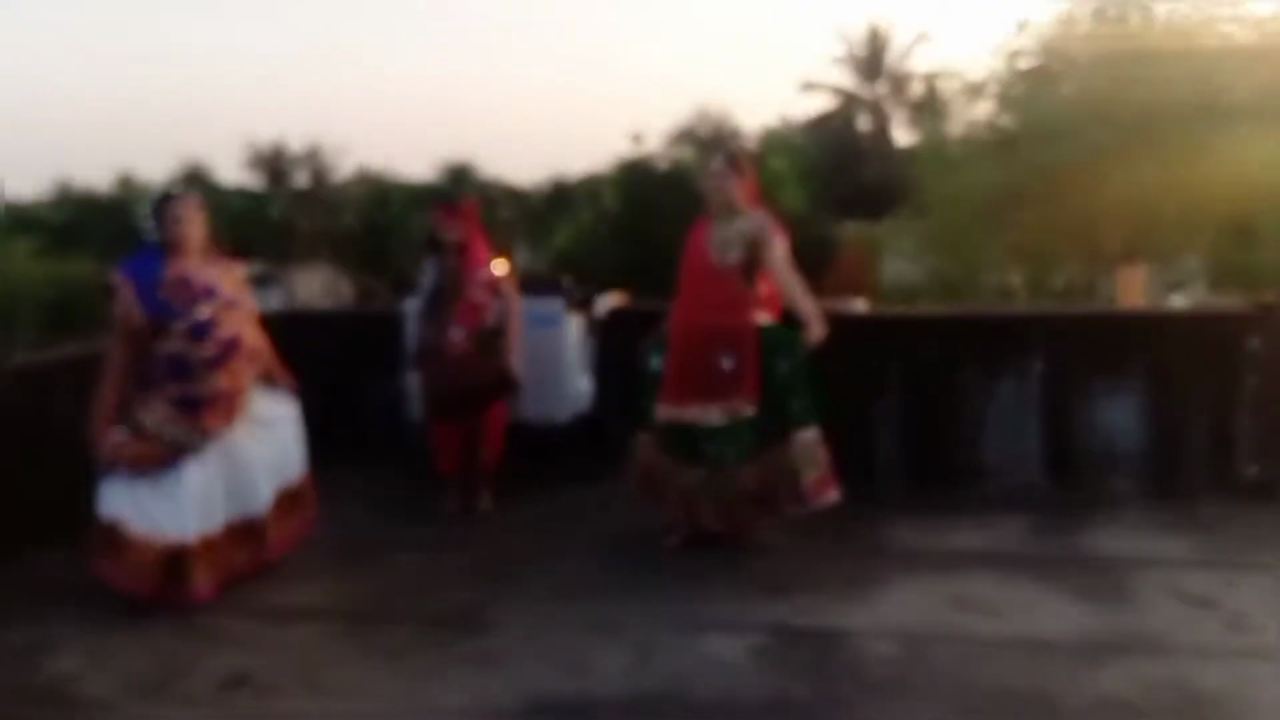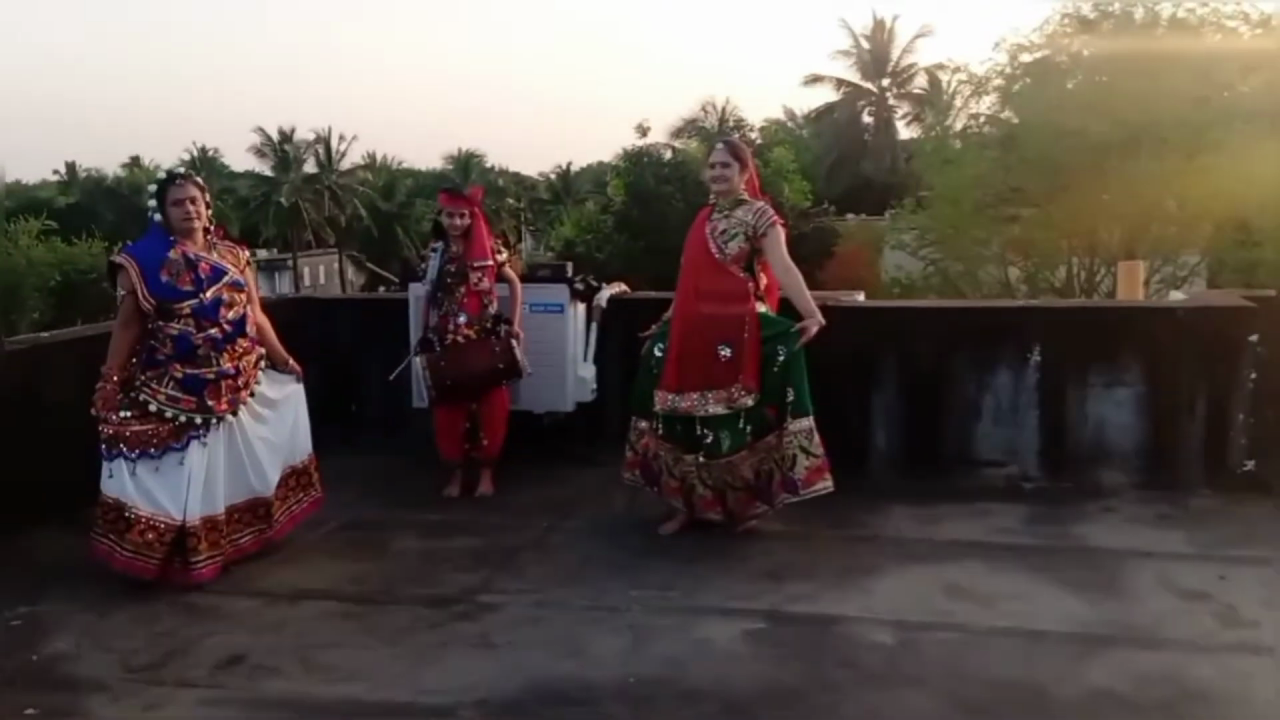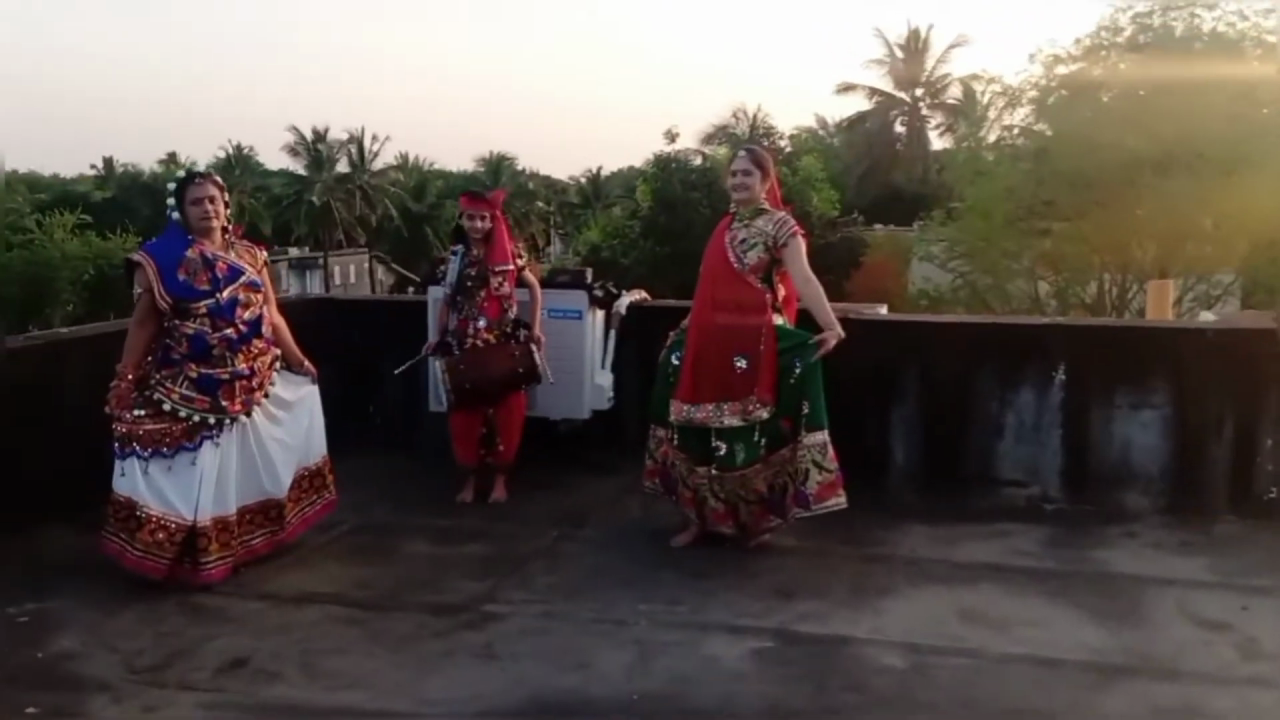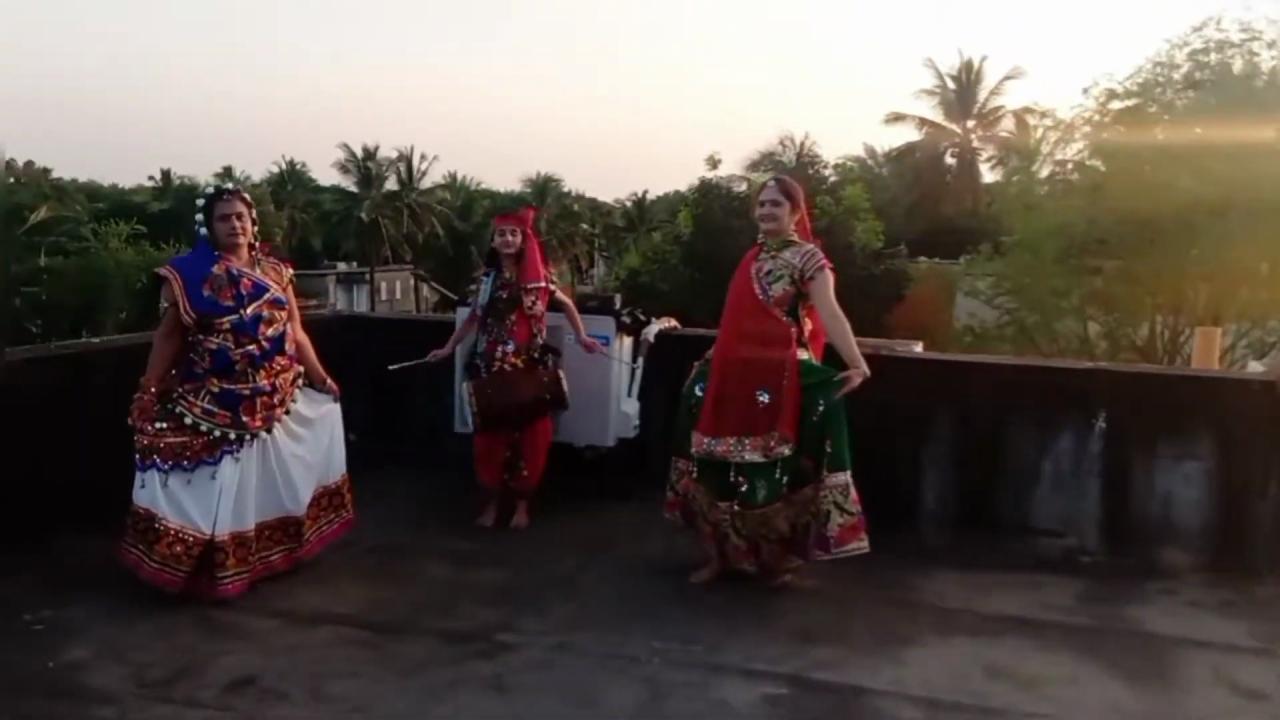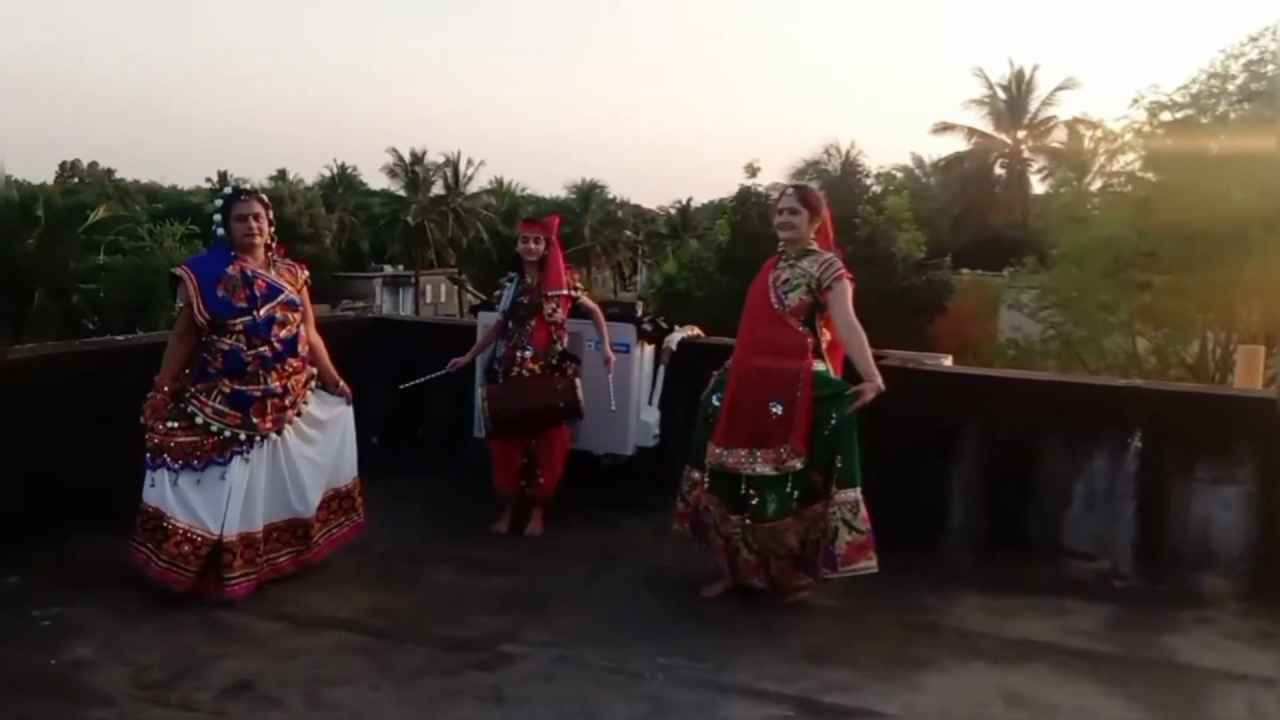
dt=0.4s
person 1, frame 1
left shoulder: (228, 272)
right shoulder: (141, 278)
left elbow: (251, 332)
right elbow: (124, 343)
left wrist: (275, 374)
right wrist: (108, 402)
left hip: (232, 400)
right hip: (172, 406)
left knee: (233, 484)
right knee: (182, 493)
left ankle: (234, 554)
right ankle: (186, 569)
person 1, frame 2
left shoulder: (233, 256)
right shoulder: (145, 261)
left elbow: (255, 315)
right elbow: (128, 324)
left wrist: (282, 360)
right wrist: (109, 384)
left hip: (236, 384)
right hip: (175, 390)
left knee: (236, 467)
right knee: (183, 472)
left ankle: (237, 536)
right ankle: (188, 552)
person 1, frame 3
left shoulder: (250, 256)
right shoulder: (162, 259)
left elbow: (271, 316)
right elbow: (144, 322)
left wrist: (298, 362)
right wrist: (124, 382)
left hip: (250, 384)
right hip: (190, 389)
left knee: (248, 469)
right knee: (196, 472)
left ankle: (248, 538)
right ankle: (198, 553)
person 1, frame 4
left shoulder: (276, 272)
right shoulder: (189, 274)
left elbow: (295, 332)
right elbow: (169, 336)
left wrist: (321, 380)
right wrist: (148, 395)
left hip: (273, 401)
right hip: (212, 404)
left knee: (267, 483)
right knee: (217, 487)
left ankle: (267, 555)
right ankle: (219, 567)
person 1, frame 5
left shoulder: (291, 274)
right shoulder: (204, 274)
left elbow: (309, 334)
right elbow: (184, 337)
left wrist: (333, 381)
right wrist: (161, 393)
left hip: (286, 401)
right hip: (224, 404)
left knee: (278, 484)
right knee: (228, 486)
left ankle: (275, 557)
right ankle: (225, 569)
person 2, frame 1
left shoulder: (758, 224)
right shoulder: (702, 228)
left elbow: (783, 276)
left wrist: (813, 322)
right wrist: (671, 332)
left hip: (739, 340)
right hip: (694, 341)
left knee: (739, 430)
right knee: (688, 430)
left ankle: (743, 515)
right ankle: (690, 514)
person 2, frame 2
left shoulder: (759, 214)
right shoulder: (703, 217)
left elbow: (782, 267)
left wrist: (811, 314)
right wrist: (668, 320)
left hip: (738, 331)
right hip: (693, 331)
left knee: (738, 418)
right knee: (687, 420)
left ankle: (742, 503)
right ankle: (688, 502)
person 2, frame 3
left shoulder: (779, 224)
right shoulder: (724, 226)
left elbow: (802, 278)
left wrist: (831, 327)
right wrist: (687, 329)
left hip: (756, 342)
right hip: (710, 341)
left knee: (752, 431)
right knee: (701, 431)
left ankle: (755, 517)
right ankle: (702, 515)
person 2, frame 4
left shoulder: (808, 257)
right shoulder: (752, 257)
left elbow: (829, 313)
left wrist: (857, 365)
right wrist: (712, 360)
left hip: (781, 376)
right hip: (734, 374)
left knee: (776, 468)
right knee: (723, 466)
left ankle: (777, 557)
right ankle: (723, 552)
person 2, frame 5
left shoulder: (827, 266)
right shoulder: (772, 265)
left elbow: (846, 324)
left wrist: (871, 377)
right wrist: (729, 371)
left hip: (798, 387)
right hip: (753, 385)
left knee: (790, 480)
right knee: (739, 477)
left ankle: (792, 573)
right ankle: (737, 567)
person 3, frame 1
left shoulder: (484, 262)
right shoulder: (433, 266)
left elbow: (509, 297)
right elbow: (427, 311)
left wrist: (509, 340)
right wrist: (423, 352)
left hip: (480, 352)
right hip: (442, 354)
left knee: (484, 418)
right knee: (447, 419)
left ankle: (483, 484)
right ankle: (453, 485)
person 3, frame 2
left shoulder: (487, 249)
right shoulder: (434, 252)
left elbow: (514, 282)
right elbow: (429, 298)
left wrist: (514, 324)
right wrist: (425, 338)
left hip: (483, 339)
right hip: (445, 341)
left knee: (488, 405)
right knee: (449, 406)
left ankle: (486, 472)
right ankle: (455, 473)
person 3, frame 3
left shoulder: (507, 252)
right shoulder: (455, 256)
left elbow: (533, 286)
right elbow: (447, 301)
left wrist: (535, 328)
right wrist: (439, 338)
left hip: (502, 343)
right hip: (464, 344)
left knee: (504, 411)
right knee: (466, 411)
left ankle: (500, 479)
right ankle: (469, 478)
person 3, frame 4
left shoulder: (539, 275)
right shoulder: (486, 278)
left elbow: (566, 303)
right elbow: (473, 317)
left wrist: (582, 336)
right wrist: (448, 348)
left hip: (530, 367)
right hip: (492, 365)
left knee: (530, 434)
right knee: (491, 433)
left ankle: (522, 504)
right ankle: (491, 503)
person 3, frame 5
left shoulder: (563, 282)
right shoulder: (510, 283)
left elbow: (593, 311)
right elbow: (499, 326)
left wrist: (605, 347)
right wrist: (469, 357)
left hip: (550, 372)
right hip: (511, 370)
left knee: (547, 441)
right knee: (507, 440)
left ankle: (538, 511)
right ankle: (508, 509)
